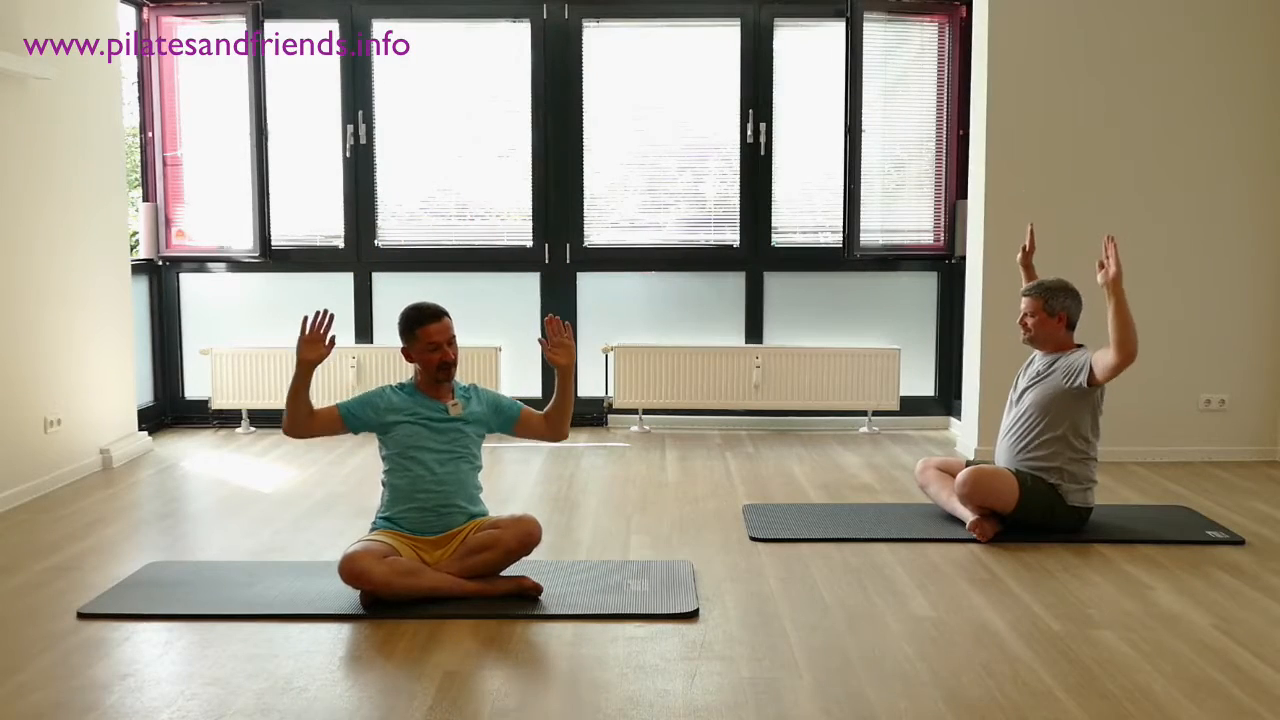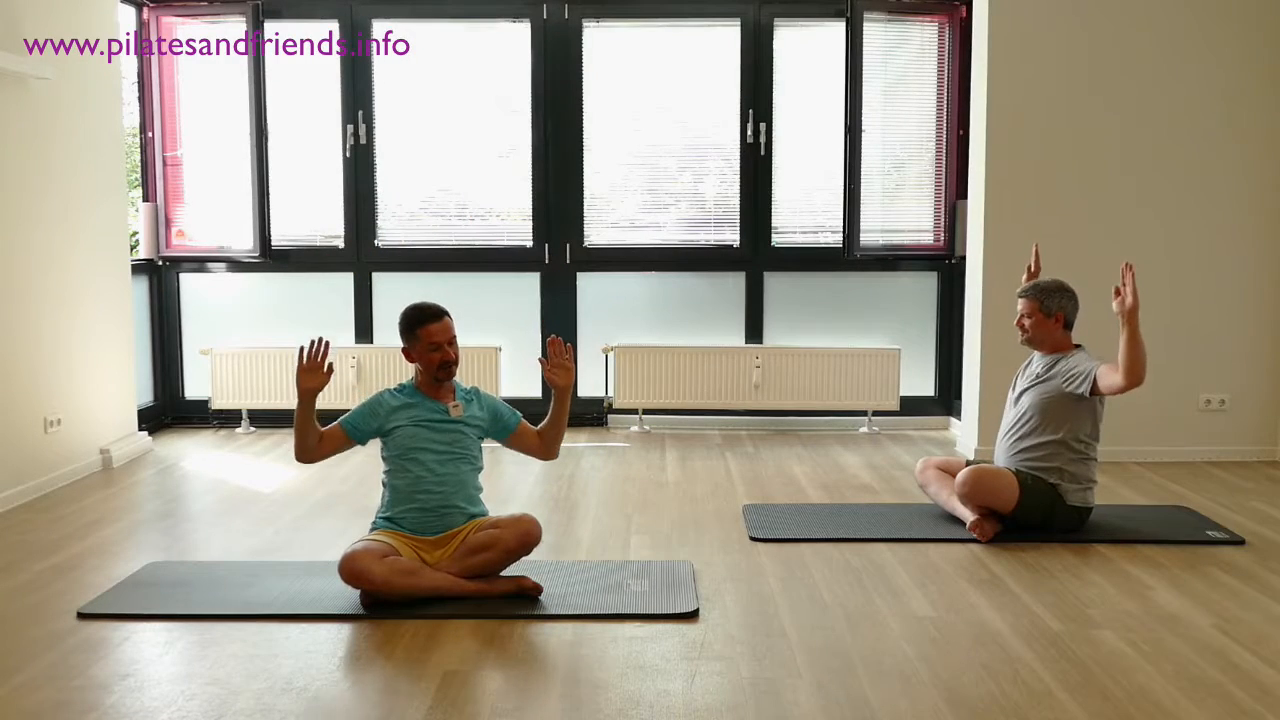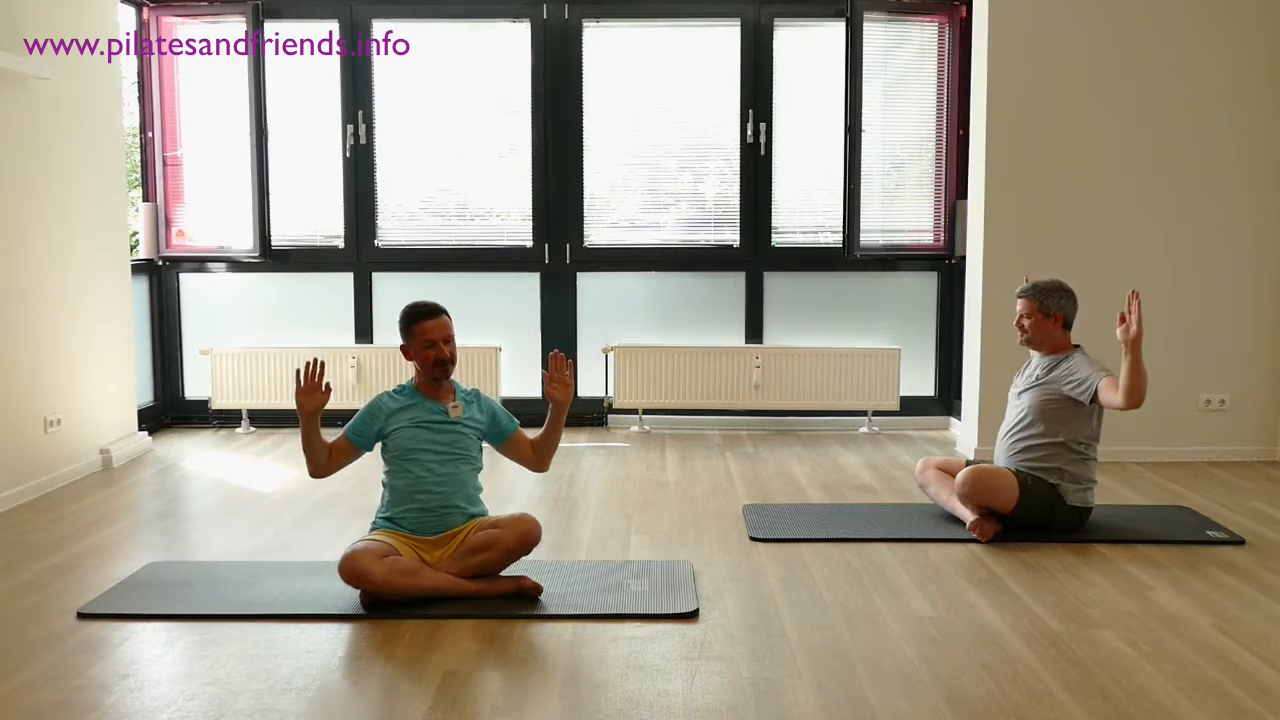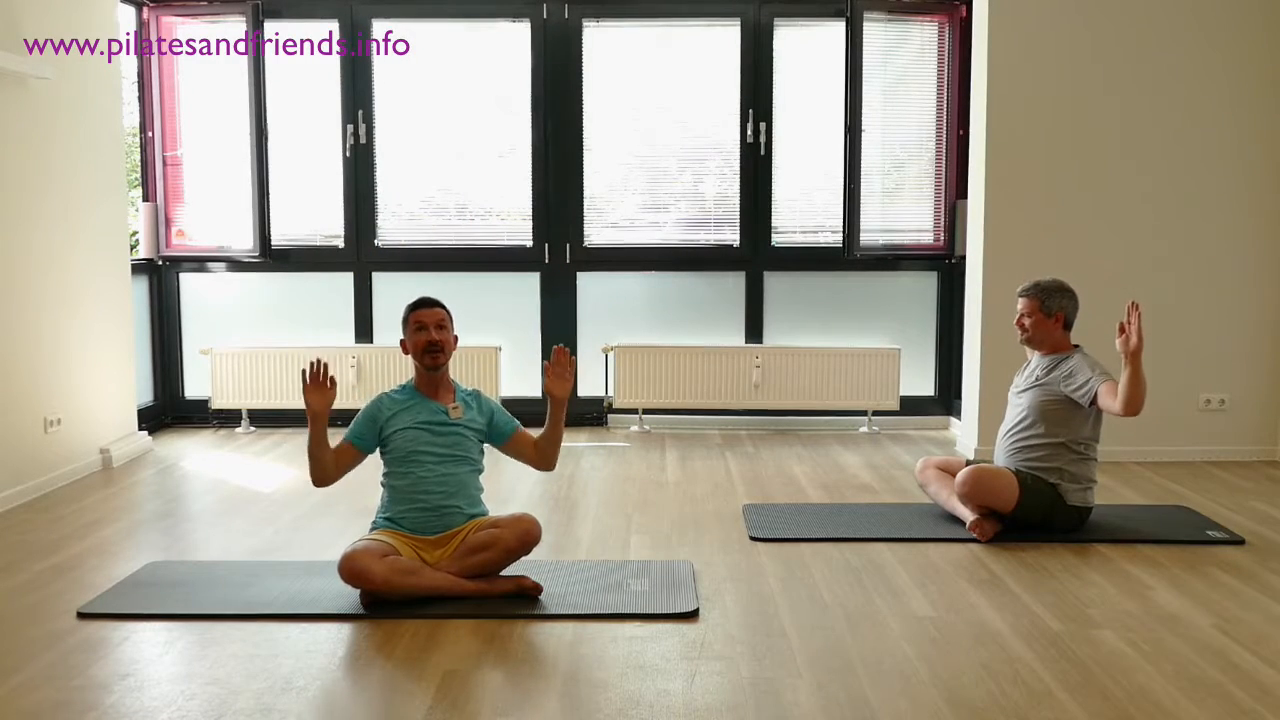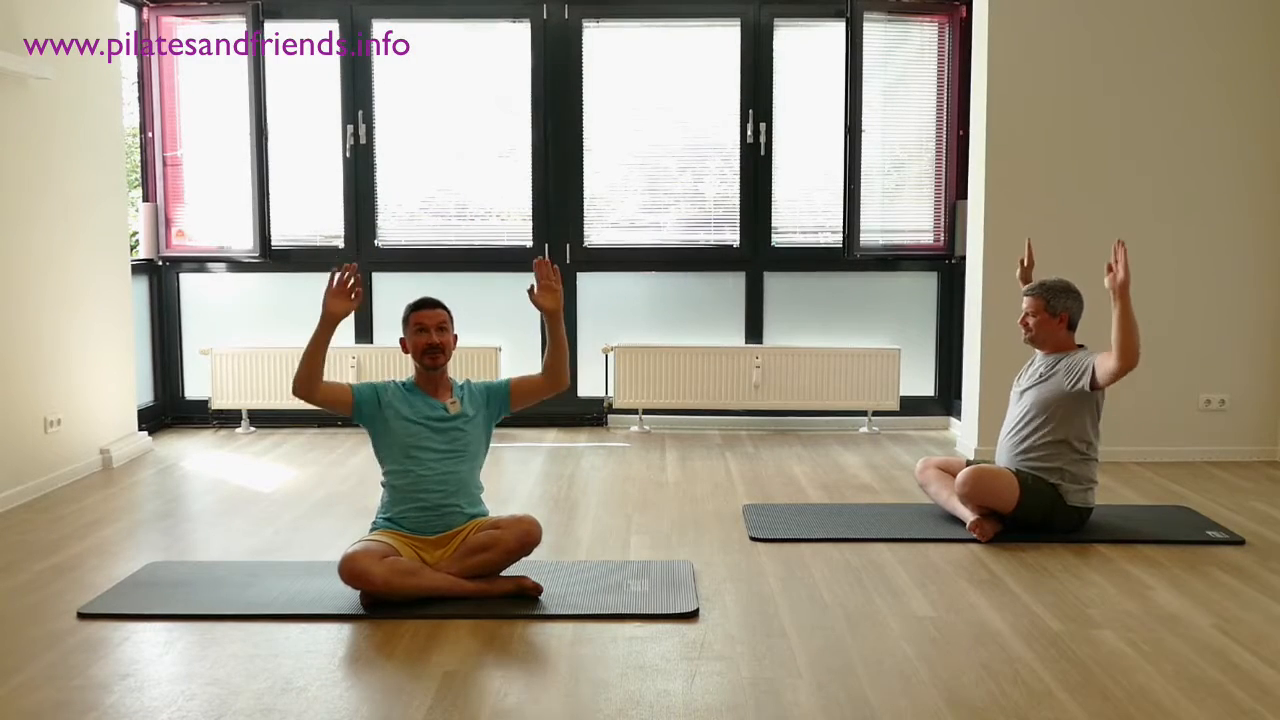
dt=0.3s
person 1, frame 1
left shoulder: (482, 402)
right shoulder: (383, 403)
left elbow: (555, 429)
right elbow: (297, 427)
left wrist: (564, 371)
right wrist: (305, 367)
left hip: (467, 533)
right hip: (399, 537)
left knee: (526, 529)
right knee: (354, 566)
left ankle: (401, 583)
right ankle: (490, 587)
person 1, frame 2
left shoulder: (481, 404)
right shoulder: (385, 406)
left elbow: (546, 449)
right elbow: (308, 453)
left wrist: (561, 394)
right wrist: (307, 399)
left hip: (466, 534)
right hip: (399, 537)
left knee: (526, 529)
right knee: (355, 566)
left ankle: (400, 583)
right ankle: (492, 586)
person 1, frame 3
left shoulder: (480, 406)
right shoulder: (385, 408)
left elbow: (538, 460)
right elbow: (321, 466)
left wrist: (559, 407)
right wrist: (309, 416)
left hip: (467, 534)
right hip: (399, 537)
left knee: (526, 529)
right knee: (355, 566)
left ankle: (400, 583)
right ankle: (491, 586)
person 1, frame 4
left shoulder: (481, 407)
right shoulder: (385, 408)
left elbow: (545, 460)
right elbow: (323, 476)
left wrist: (558, 404)
right wrist: (318, 418)
left hip: (468, 534)
right hip: (400, 537)
left knee: (526, 529)
right knee: (354, 565)
left ankle: (403, 583)
right ankle: (491, 587)
person 1, frame 5
left shoulder: (482, 397)
right shoulder: (383, 399)
left elbow: (555, 382)
right elbow: (306, 390)
left wrist: (552, 316)
right wrist: (329, 322)
left hip: (468, 533)
right hip: (399, 537)
left knee: (527, 531)
right knee: (355, 567)
left ankle: (404, 581)
right ankle: (490, 586)
person 2, frame 1
left shoulder: (1078, 367)
right shoulder: (1041, 354)
left elbow: (1123, 354)
right elbow: (1039, 303)
left wrist: (1113, 288)
right wrist: (1026, 266)
left hip: (1059, 500)
right hip: (1015, 479)
left knee: (969, 481)
right knee: (927, 468)
left ankle: (988, 516)
right ankle: (979, 516)
person 2, frame 2
left shoulder: (1078, 367)
right shoulder: (1040, 357)
left elbow: (1128, 379)
right elbow: (1035, 326)
left wrist: (1128, 319)
right wrist: (1033, 283)
left hip: (1059, 499)
right hip: (1015, 478)
left knee: (970, 482)
right knee: (928, 468)
left ankle: (989, 516)
right ankle: (976, 515)
person 2, frame 3
left shoulder: (1079, 370)
right shoulder: (1039, 357)
left elbow: (1129, 399)
left wrist: (1131, 346)
left hip: (1058, 500)
right hip: (1014, 479)
left knee: (971, 481)
right knee: (927, 468)
left ankle: (985, 518)
right ankle: (977, 516)
person 2, frame 4
left shoulder: (1079, 370)
right shoulder: (1039, 359)
left elbow: (1128, 406)
left wrist: (1131, 356)
left hip: (1059, 499)
right hip: (1015, 477)
left knee: (970, 481)
right knee: (927, 467)
left ankle: (988, 517)
right ankle: (977, 516)
person 2, frame 5
left shoulder: (1079, 366)
right shoulder: (1043, 356)
left elbow: (1123, 362)
right elbow: (1036, 323)
left wrist: (1119, 296)
right wrist: (1026, 281)
left hip: (1058, 500)
right hip: (1015, 479)
left knee: (971, 482)
right knee: (927, 468)
left ankle: (988, 516)
right ankle: (977, 516)
